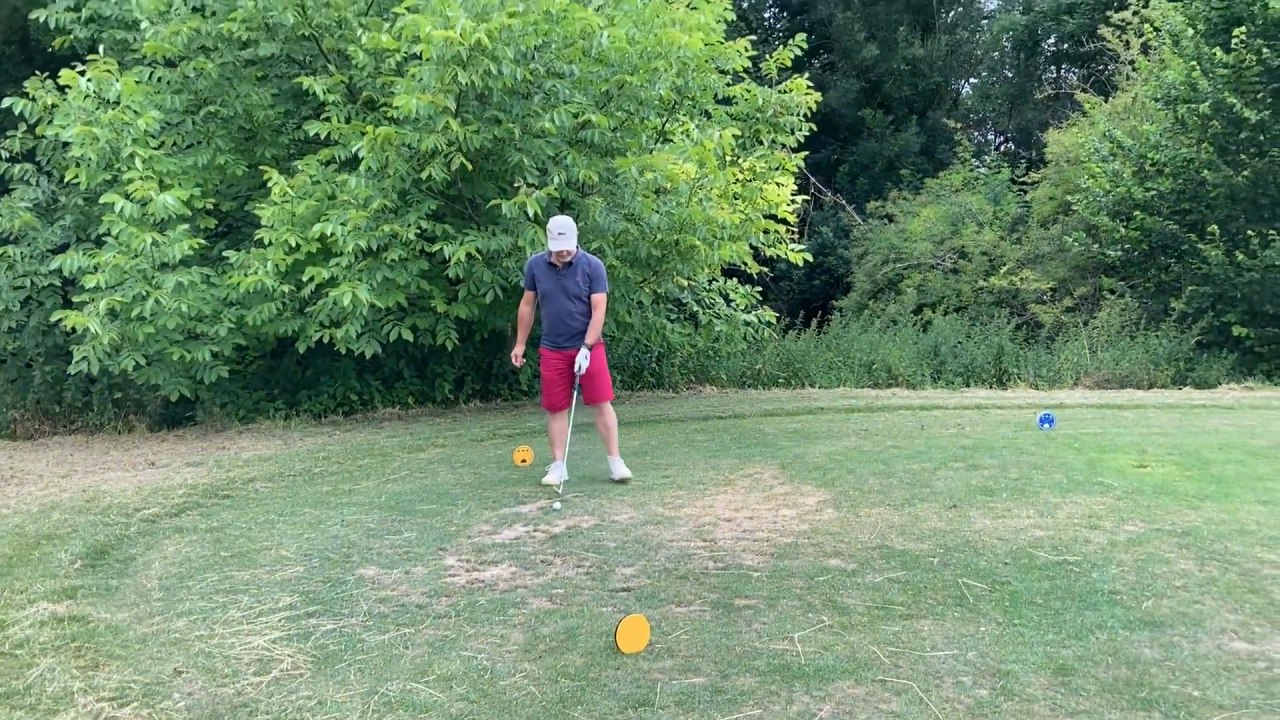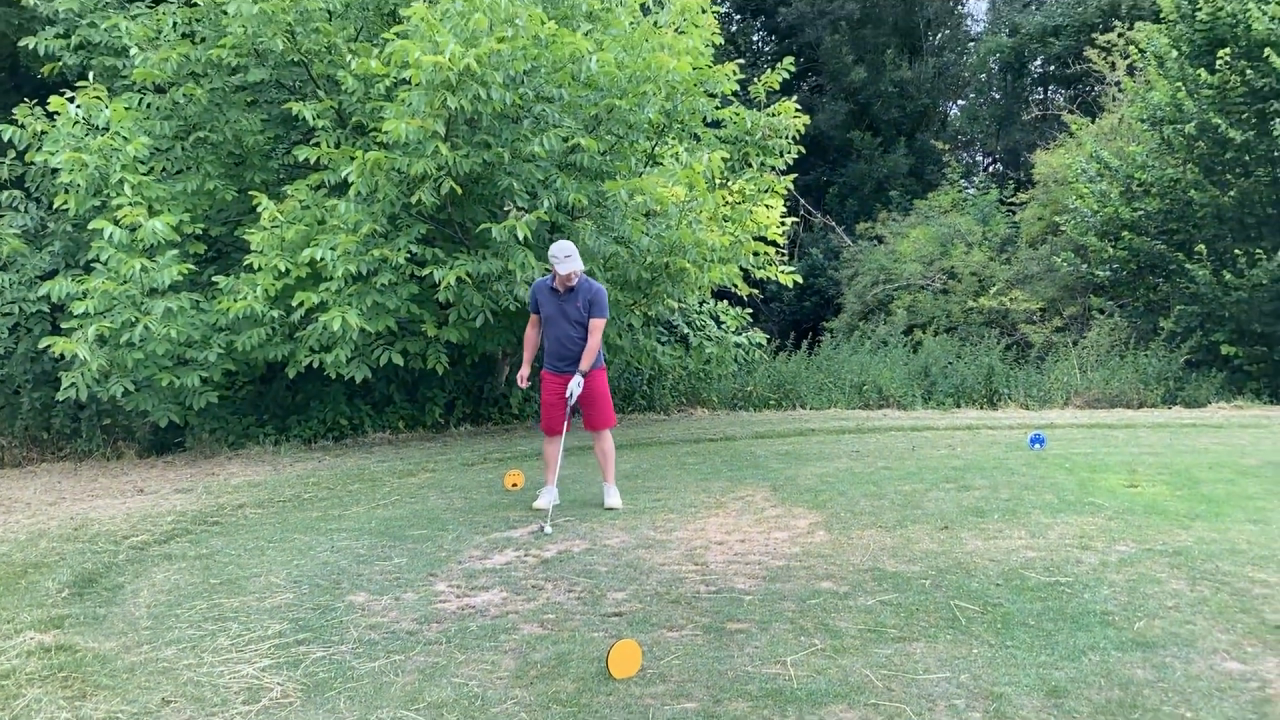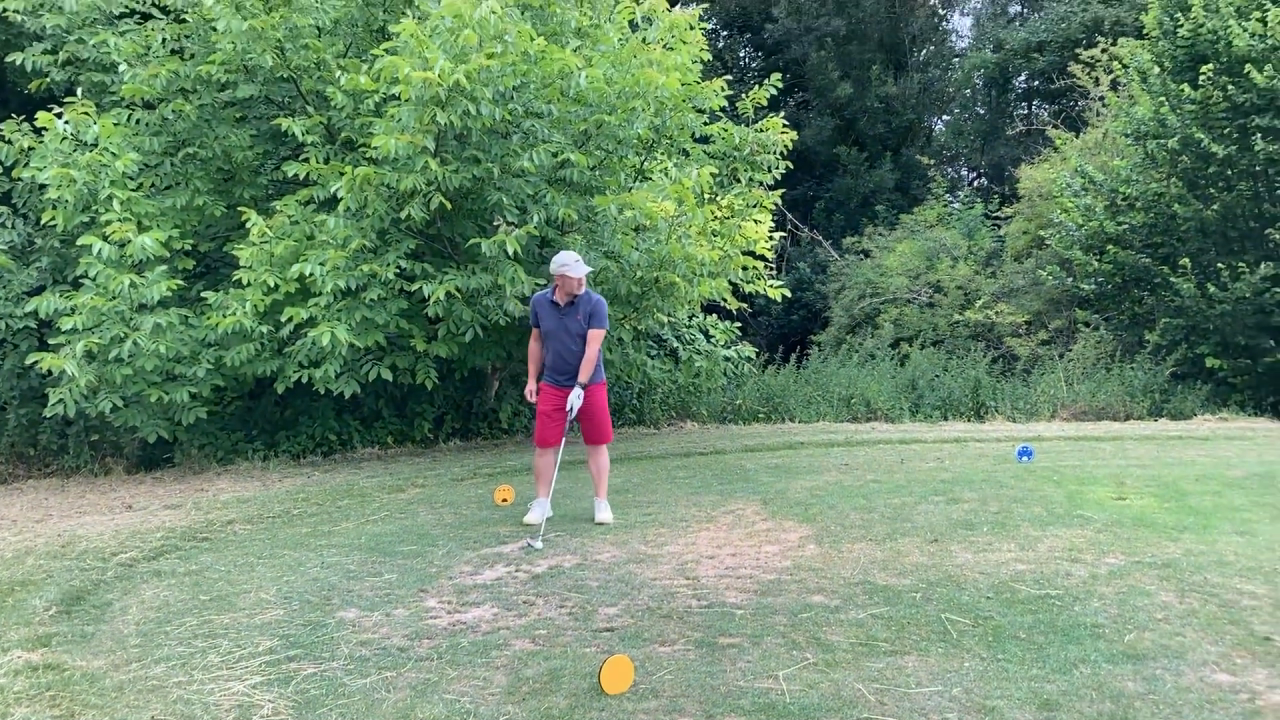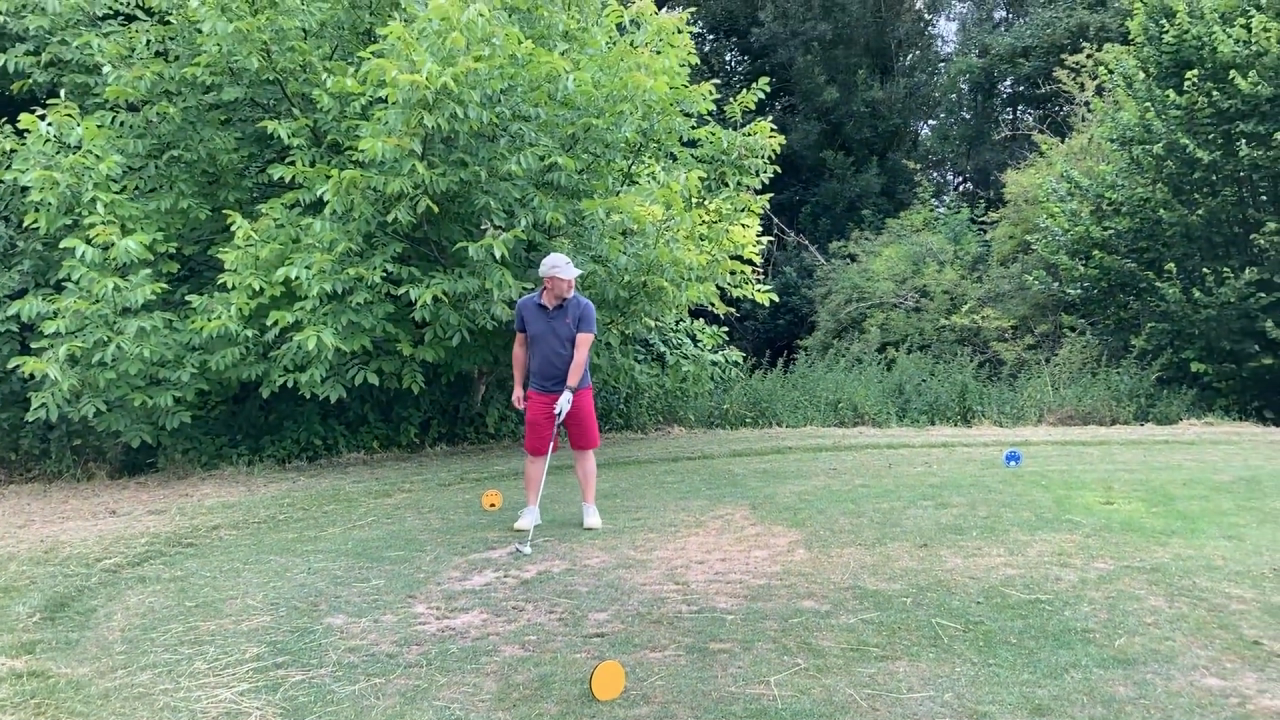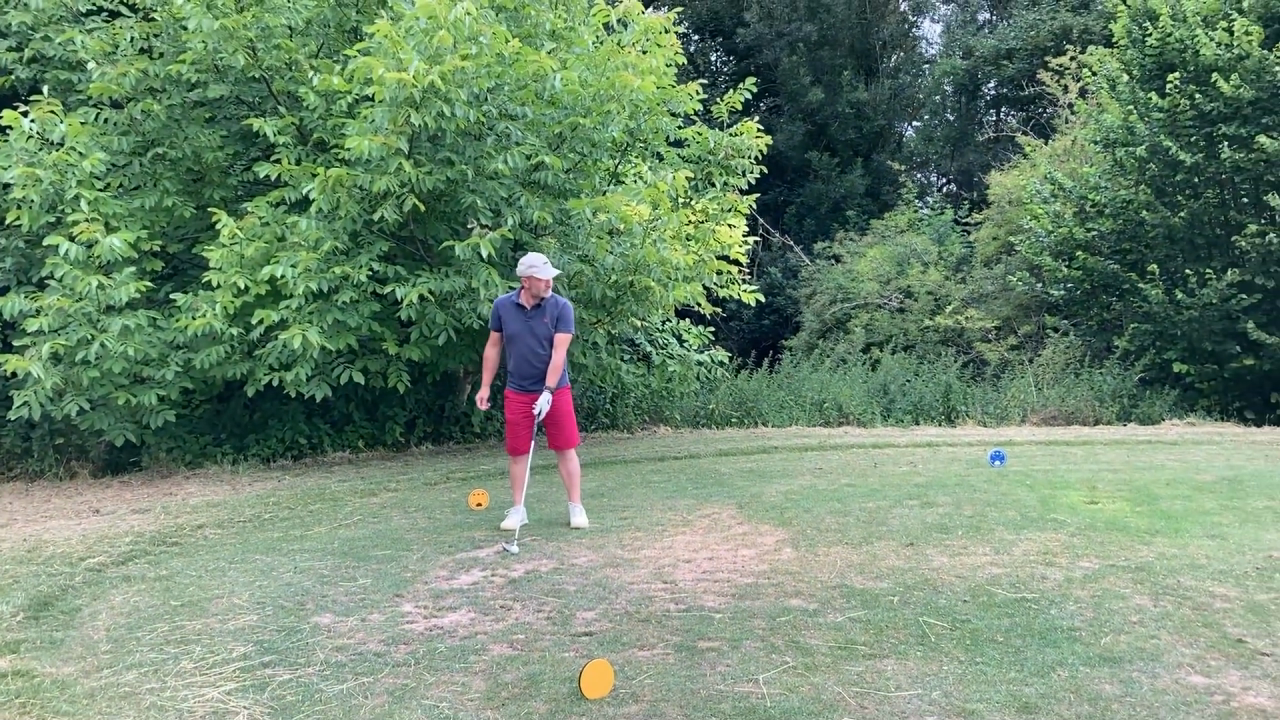
dt=0.2s
person 1, frame 1
left shoulder: (593, 266)
right shoulder: (535, 265)
left elbow: (598, 311)
right elbow: (527, 305)
left wrist: (586, 348)
right wrist: (520, 342)
left hip: (589, 346)
right hip: (552, 349)
left knee: (601, 403)
right knee: (555, 408)
left ankle: (615, 460)
right ankle: (558, 465)
person 1, frame 2
left shoulder: (595, 291)
right shoulder: (539, 288)
left elbow: (594, 338)
right elbow: (533, 328)
left wrist: (580, 374)
right wrist: (526, 364)
left hip: (590, 371)
right hip: (553, 373)
left knee: (600, 429)
right knee: (551, 432)
left ankle: (610, 487)
right ankle: (549, 489)
person 1, frame 3
left shoulder: (595, 303)
right shoulder: (539, 302)
left elbow: (592, 349)
left wrist: (580, 387)
right wrist: (532, 379)
left hip: (590, 385)
right hip: (551, 386)
left knee: (597, 444)
right knee: (544, 445)
left ankle: (601, 502)
right ankle: (541, 503)
person 1, frame 4
left shoulder: (583, 307)
right shoulder: (525, 306)
left elbow: (581, 353)
right elbow: (520, 346)
left wrist: (569, 391)
right wrist: (518, 385)
left hip: (577, 390)
right hip: (538, 392)
left knee: (584, 449)
right knee: (535, 452)
left ankle: (589, 507)
right ankle: (531, 509)
person 1, frame 5
left shoulder: (562, 307)
right shoulder: (502, 306)
left elbow: (559, 353)
right elbow: (493, 347)
left wrist: (548, 392)
right wrist: (485, 386)
left hip: (556, 390)
right hip: (517, 392)
left knee: (566, 449)
right knee: (517, 452)
left ankle: (575, 506)
right ankle: (518, 509)
